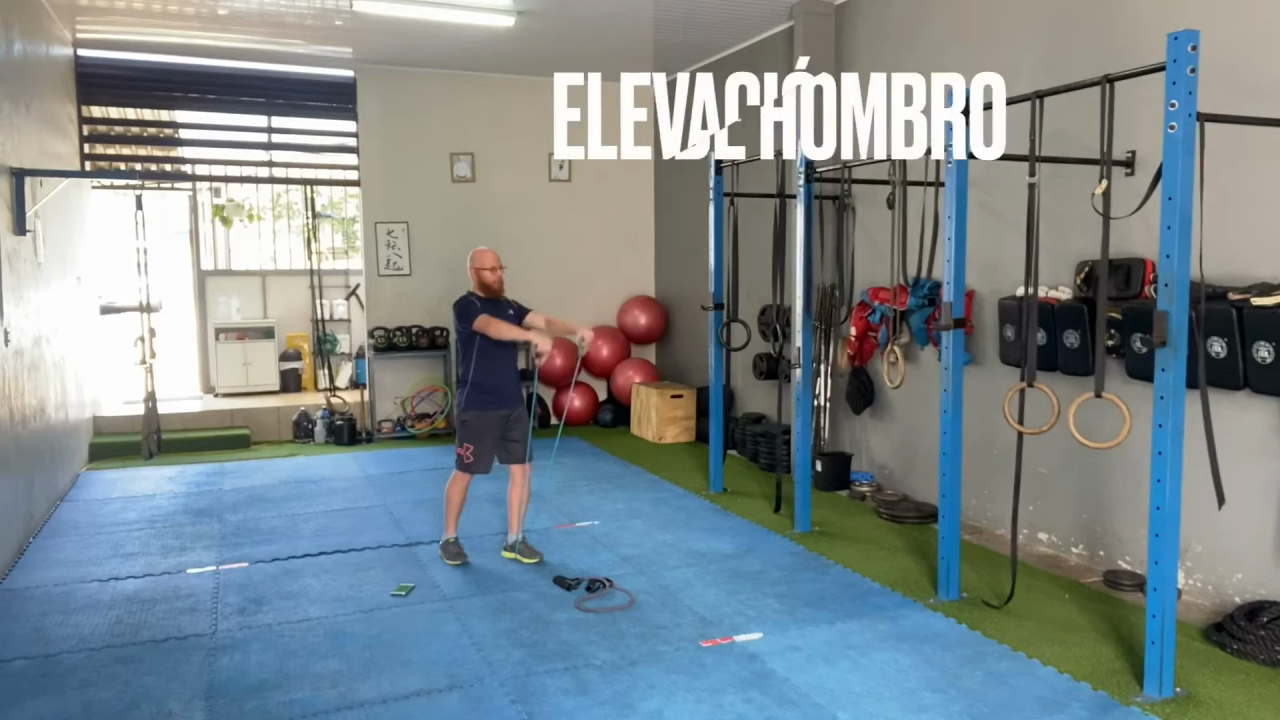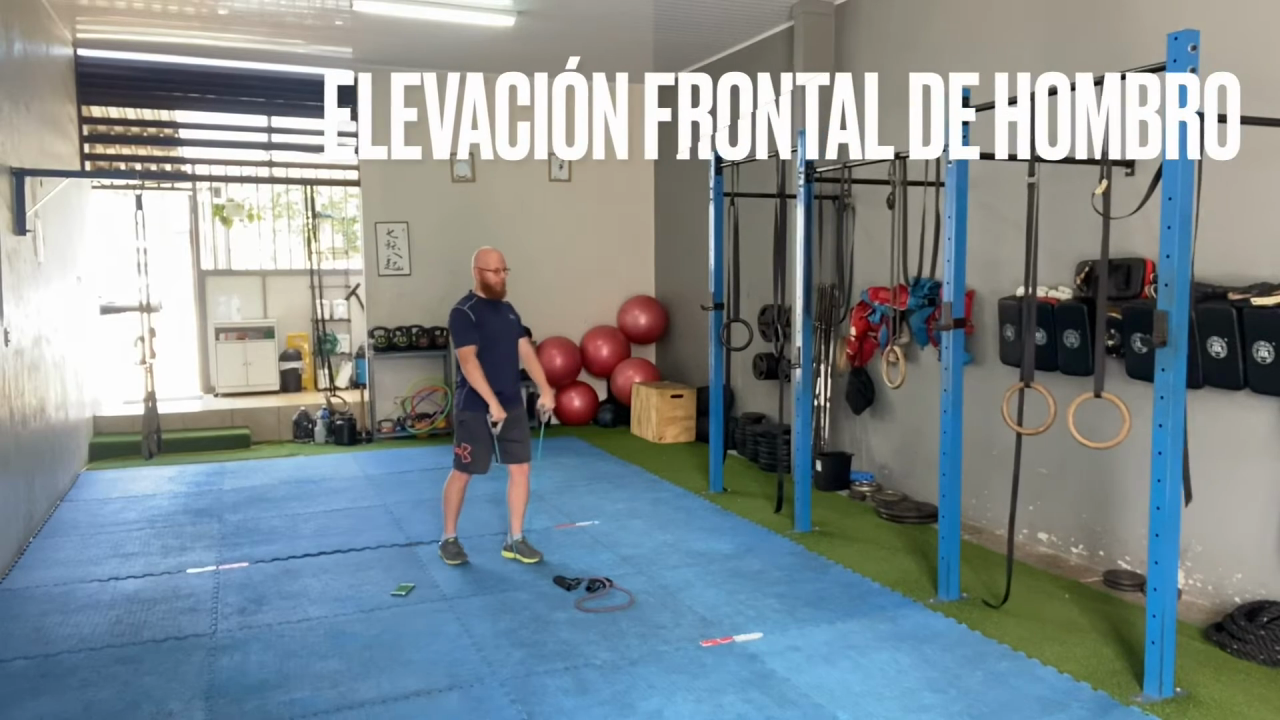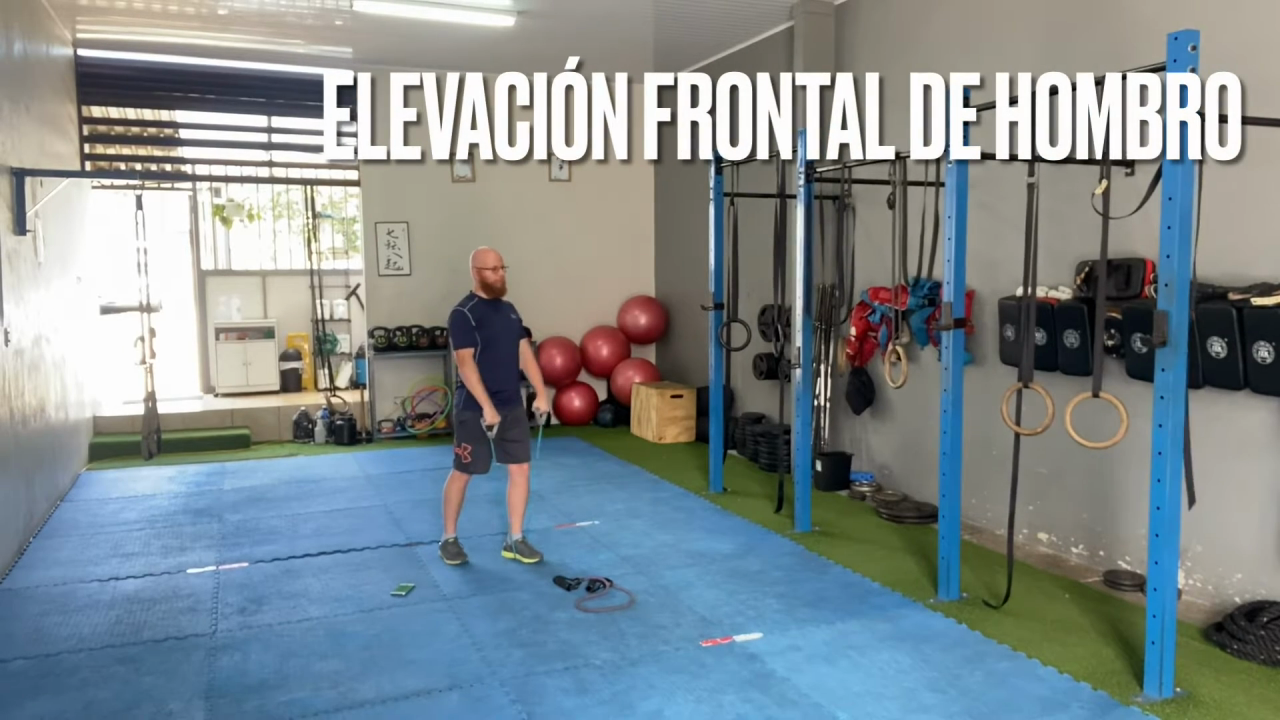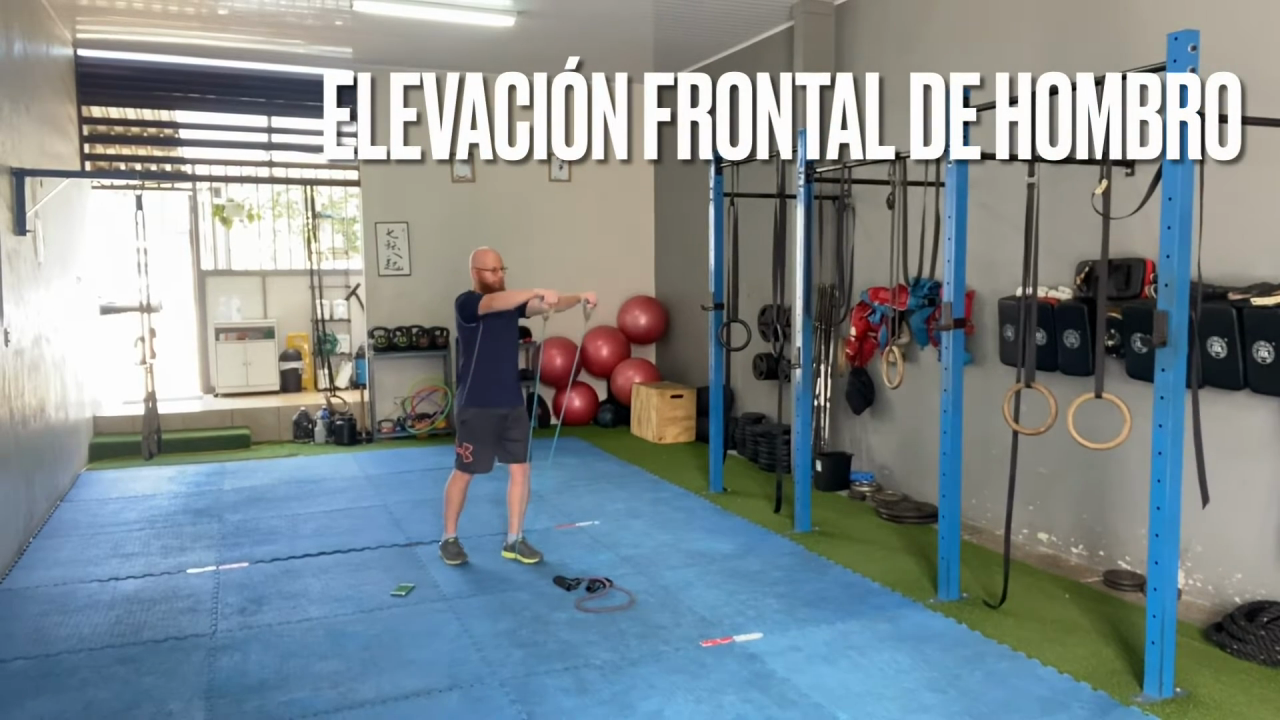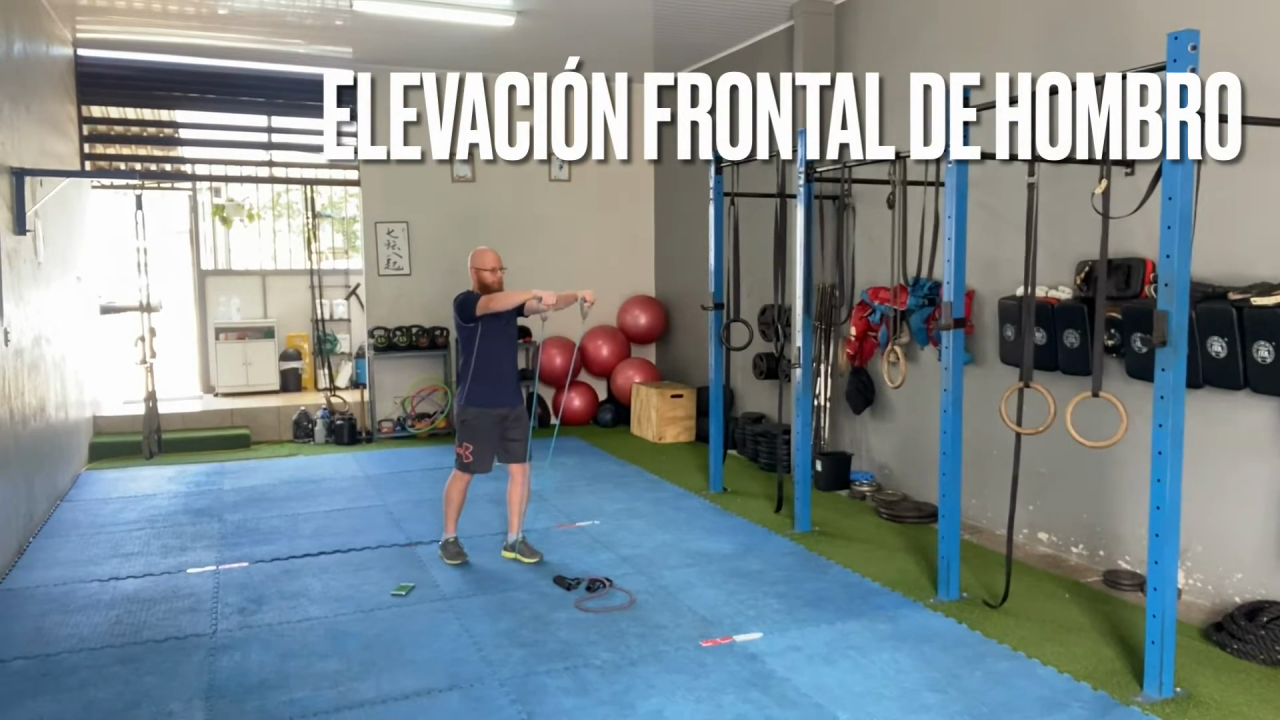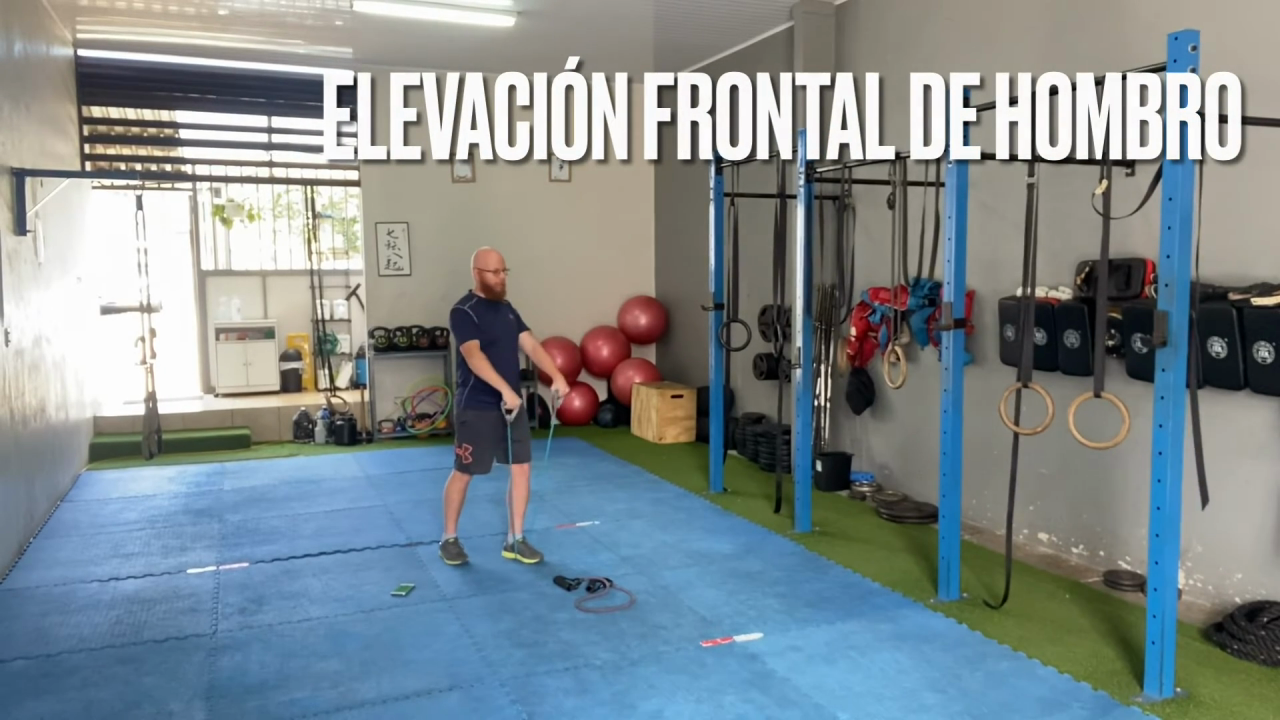
dt=0.7s
person 1, frame 1
left shoulder: (508, 305)
right shoulder: (466, 306)
left elbow: (543, 322)
right elbow: (490, 326)
left wrist: (575, 330)
right wrist: (533, 337)
left hip: (513, 404)
right hip: (477, 408)
left knee: (521, 469)
right knee: (464, 473)
left ankle: (514, 540)
right ankle: (449, 538)
person 1, frame 2
left shoulder: (508, 309)
right shoulder: (464, 312)
left elbow: (526, 352)
right elbow: (468, 361)
left wrist: (545, 390)
right wrist: (492, 402)
left hip: (513, 406)
right hip: (475, 409)
left knee: (520, 469)
right knee: (462, 473)
left ankle: (515, 539)
right ankle: (448, 539)
person 1, frame 3
left shoulder: (509, 309)
right shoulder: (464, 313)
left elbow: (525, 354)
right elbow: (466, 364)
left wrist: (541, 393)
right wrist: (486, 407)
left hip: (513, 407)
right hip: (476, 409)
left knee: (520, 469)
right knee: (463, 473)
left ankle: (515, 539)
right ankle: (449, 538)
person 1, frame 4
left shoulder: (511, 303)
right shoulder: (467, 303)
left elbow: (548, 306)
right elbow: (495, 303)
left wrist: (578, 299)
right wrist: (537, 292)
left hip: (513, 403)
right hip: (477, 407)
left knee: (520, 469)
right knee: (463, 472)
left ankle: (514, 540)
right ankle: (449, 538)
person 1, frame 5
left shoulder: (509, 302)
right shoulder: (465, 303)
left elbow: (545, 305)
right elbow: (492, 304)
left wrist: (575, 297)
right wrist: (535, 294)
left hip: (512, 403)
right hip: (476, 407)
left knee: (520, 469)
right knee: (464, 473)
left ankle: (514, 539)
right ankle: (449, 538)
person 1, frame 6
left shoulder: (507, 309)
right shoulder: (464, 312)
left elbow: (530, 344)
right elbow: (473, 355)
left wrist: (556, 375)
right wrist: (504, 389)
left hip: (512, 405)
right hip: (476, 408)
left knee: (521, 468)
right knee: (463, 473)
left ankle: (515, 539)
right ankle: (449, 539)
